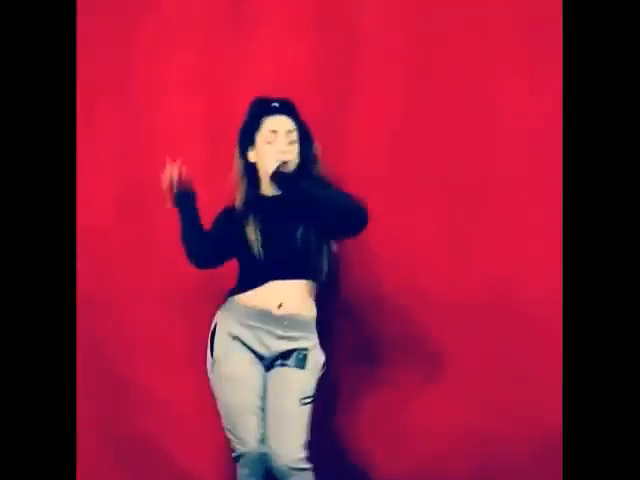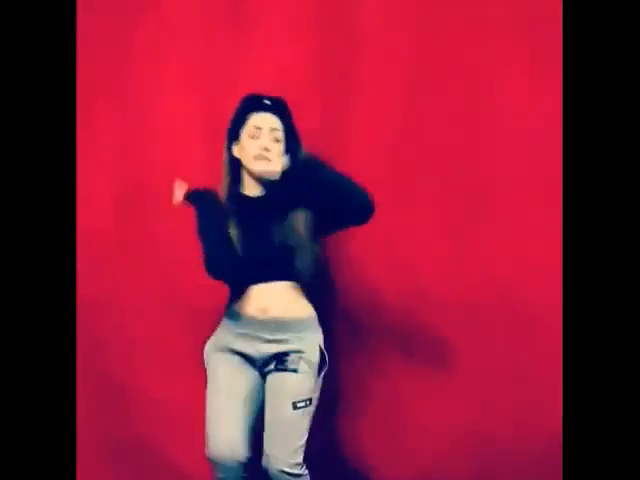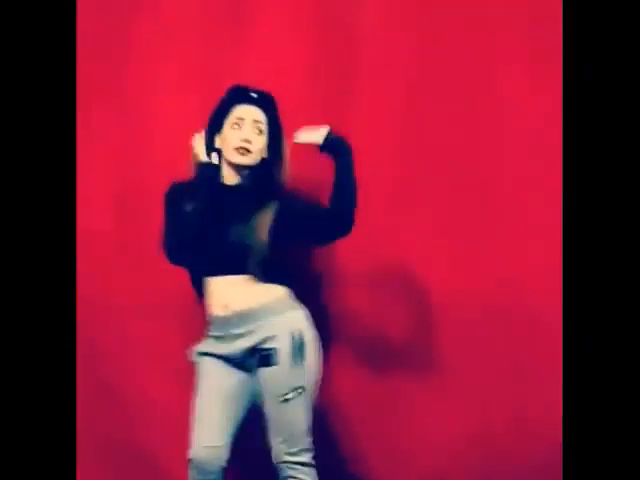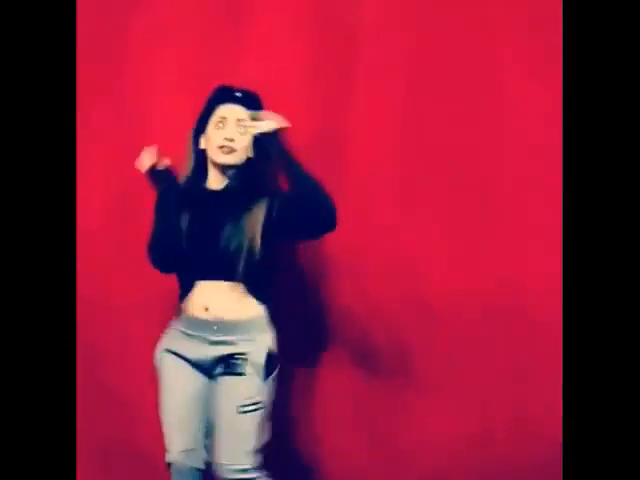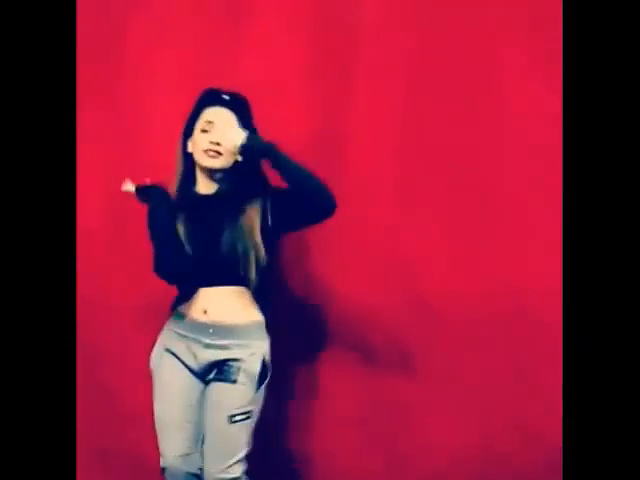
dt=0.2s
person 1, frame 1
left shoulder: (315, 202)
right shoulder: (240, 213)
left elbow: (356, 218)
right elbow: (203, 255)
left wrist: (287, 180)
right wrist: (184, 199)
left hip: (298, 340)
right hip: (240, 330)
right knee: (249, 449)
person 1, frame 2
left shoulder: (303, 203)
right shoulder: (223, 212)
left elbow: (362, 208)
right elbow: (221, 267)
left wrist: (299, 169)
right wrist: (202, 204)
left hip: (297, 340)
right hip: (237, 340)
person 1, frame 3
left shoulder: (275, 203)
right shoulder: (189, 196)
left elbow: (338, 223)
right elbow: (177, 250)
left wrist: (338, 151)
right wrist: (202, 174)
left hip: (277, 330)
right hip: (220, 340)
person 1, frame 4
left shoulder: (265, 202)
right shoulder: (179, 199)
left elbow: (321, 219)
right elbow: (164, 258)
left wrist: (280, 149)
right wrist: (164, 185)
left hip: (245, 343)
right hip: (185, 340)
person 1, frame 5
left shoulder: (259, 204)
right shoulder: (174, 208)
left elbow: (323, 203)
right elbow: (171, 270)
left wrist: (262, 149)
right wrist: (156, 201)
left hip: (240, 346)
right hip: (180, 342)
